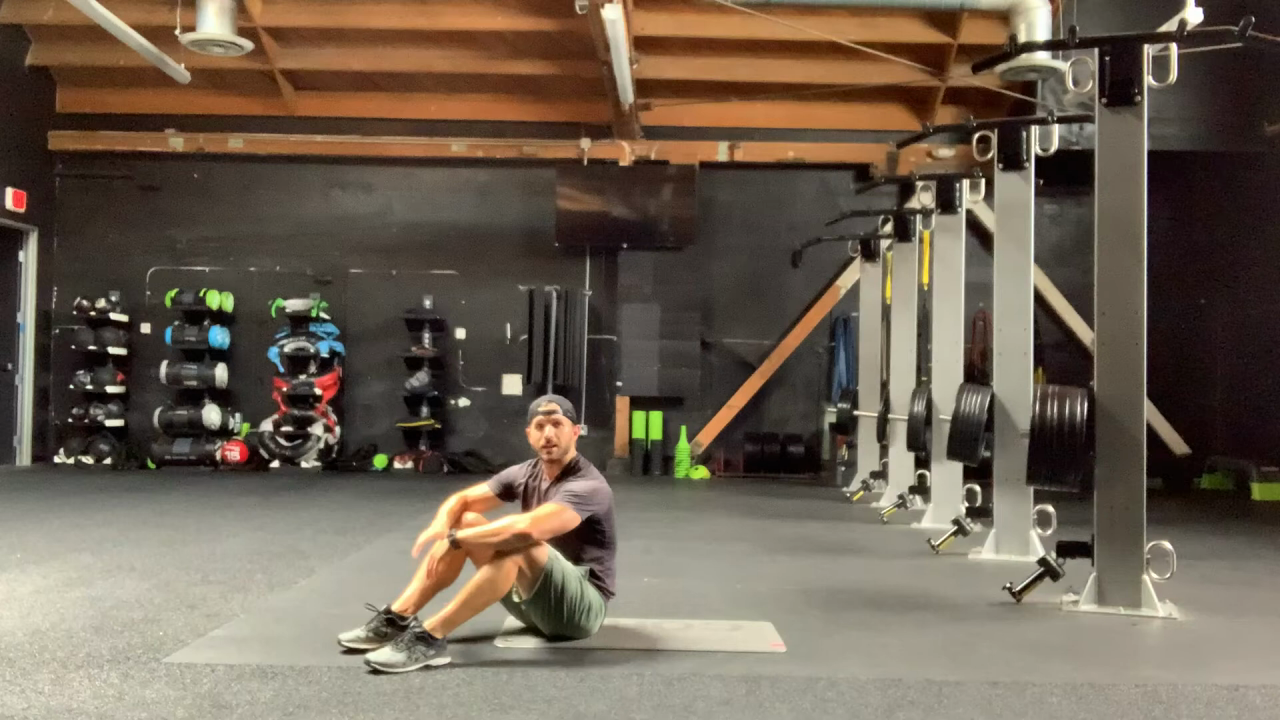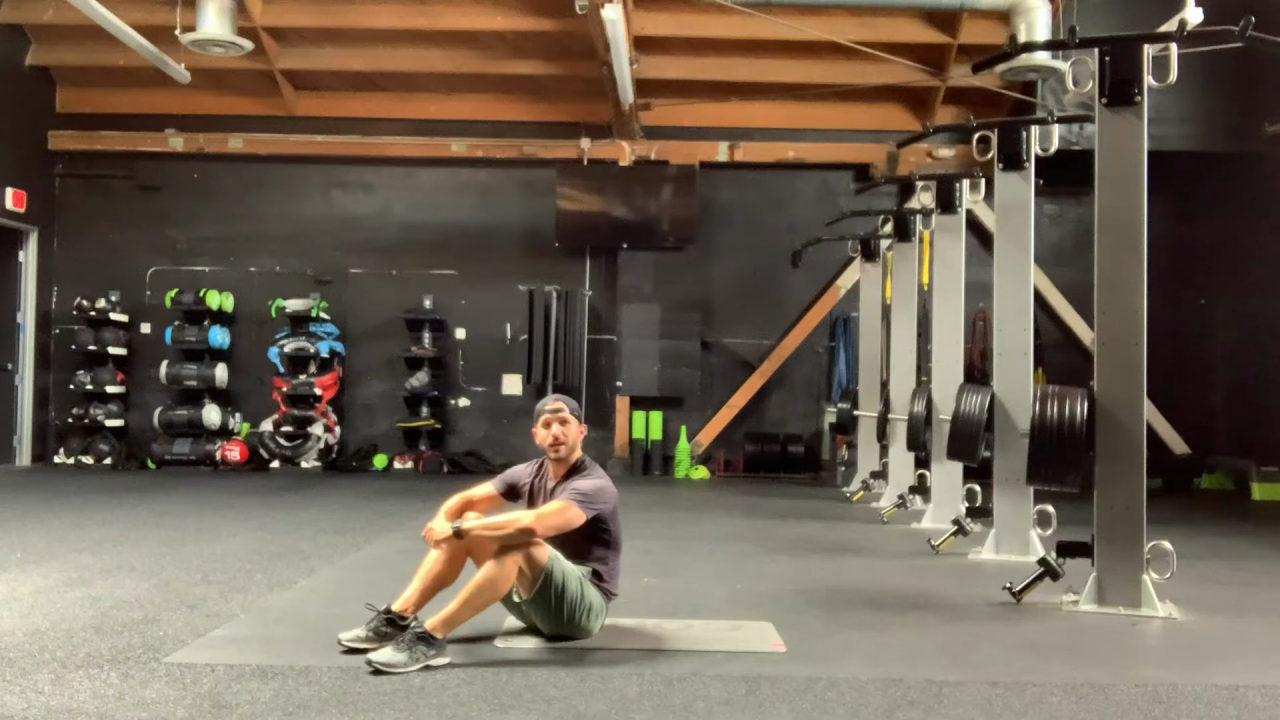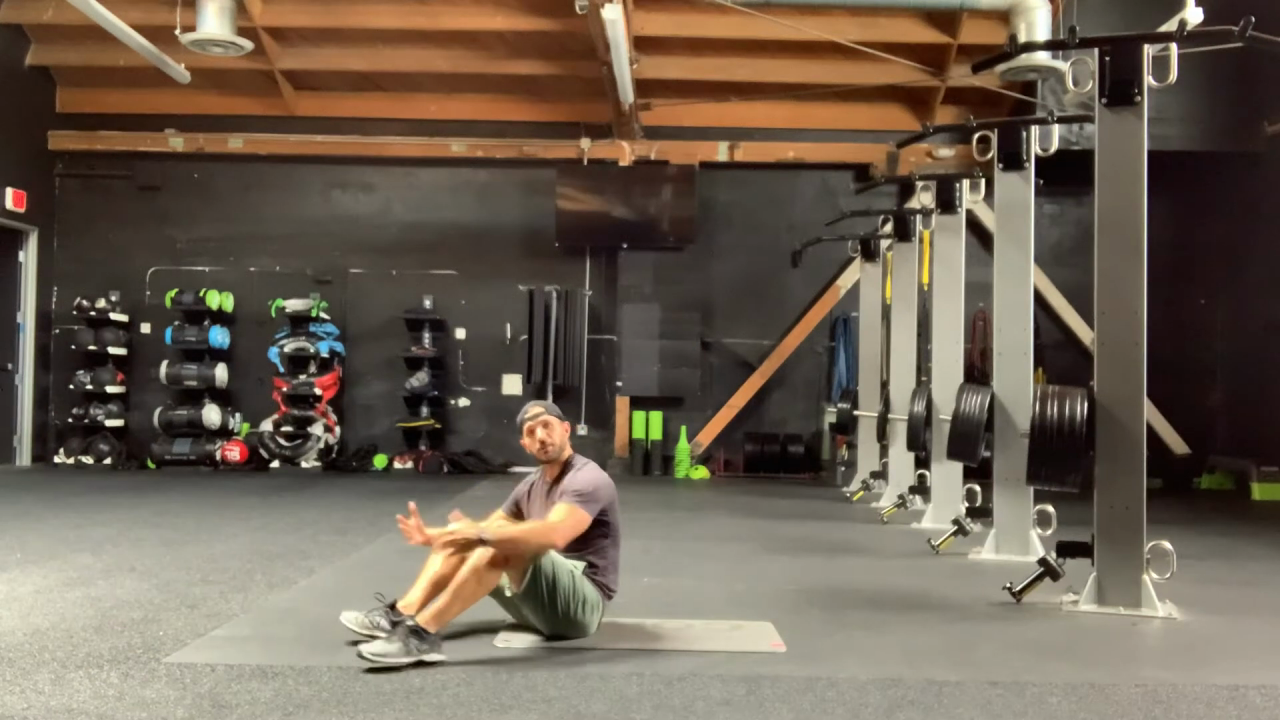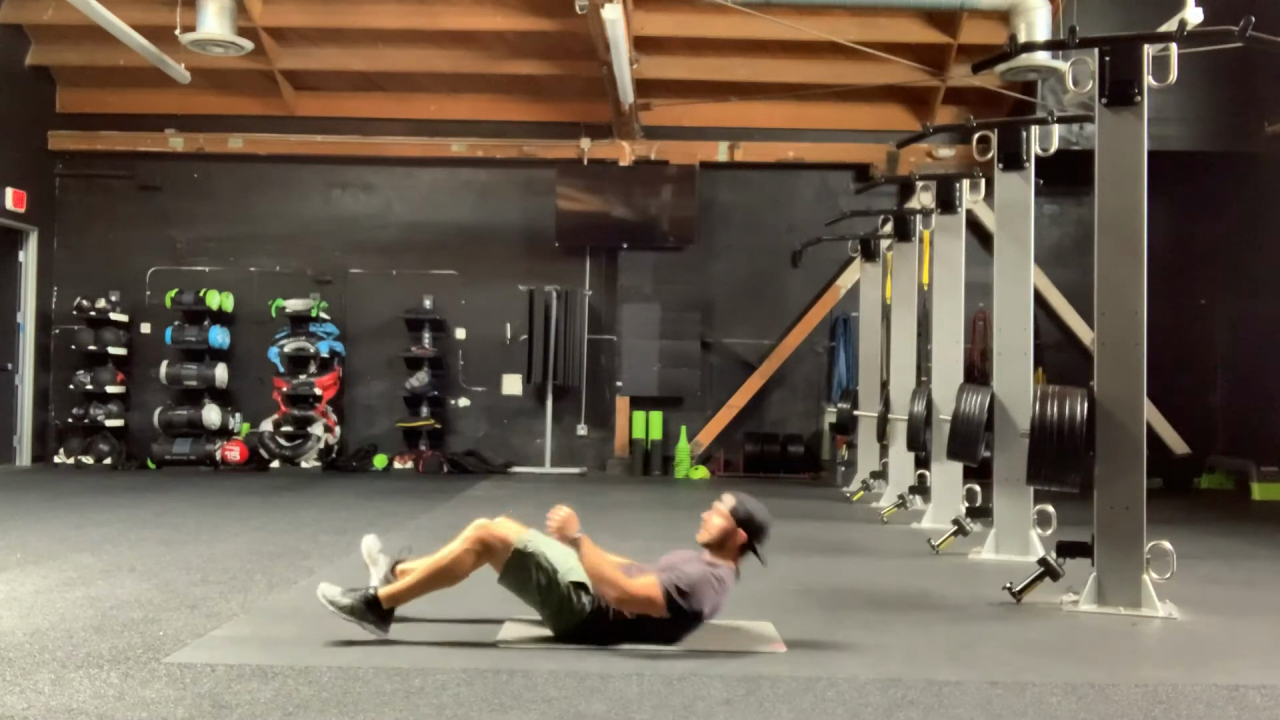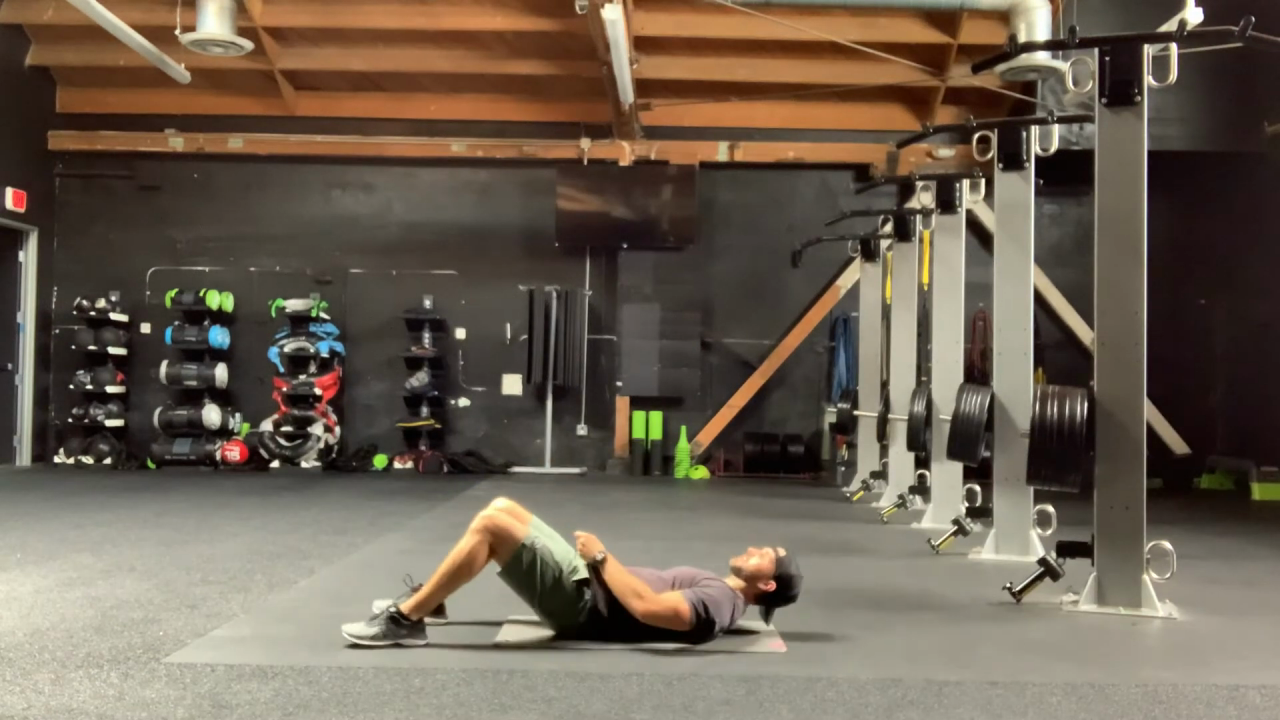
dt=1s
person 1, frame 1
left shoulder: (587, 487)
right shoulder: (525, 474)
left elbow: (527, 528)
right elbow: (461, 500)
left wrist: (453, 540)
right wrist: (439, 528)
left hip: (581, 606)
right hip: (533, 595)
left knee: (519, 545)
right knee: (467, 521)
left ankle: (431, 637)
right ankle: (397, 619)
person 1, frame 2
left shoulder: (594, 486)
right shoulder: (529, 474)
left elbow: (532, 524)
right elbow: (465, 500)
left wrist: (457, 529)
right wrist: (441, 523)
left hip: (582, 605)
right hip: (535, 596)
left knee: (519, 543)
right knee: (468, 522)
left ankle: (430, 637)
right ankle: (397, 619)
person 1, frame 3
left shoulder: (588, 481)
right shoulder: (531, 486)
left elbow: (553, 536)
right elbow: (490, 530)
left wrist: (482, 536)
right wrist: (431, 536)
left hip: (580, 604)
right hip: (539, 598)
left knee: (499, 541)
right knee: (464, 534)
left ankle: (422, 633)
right ankle: (400, 612)
person 1, frame 4
left shoulder: (703, 583)
right shoulder: (704, 563)
left elbow: (619, 594)
left wrist: (575, 537)
right wrist: (579, 542)
left hip: (581, 606)
right hip: (580, 581)
left knee: (482, 533)
right knee: (498, 527)
left ankle: (378, 606)
right ankle: (397, 571)
person 1, frame 5
left shoulder: (718, 603)
right shoulder: (715, 587)
left elbow: (648, 608)
left wrist: (602, 558)
right wrist: (599, 559)
left hip: (580, 601)
right hip: (585, 582)
left knee: (488, 524)
right knee: (500, 507)
left ankle: (405, 620)
right ankle: (428, 602)
